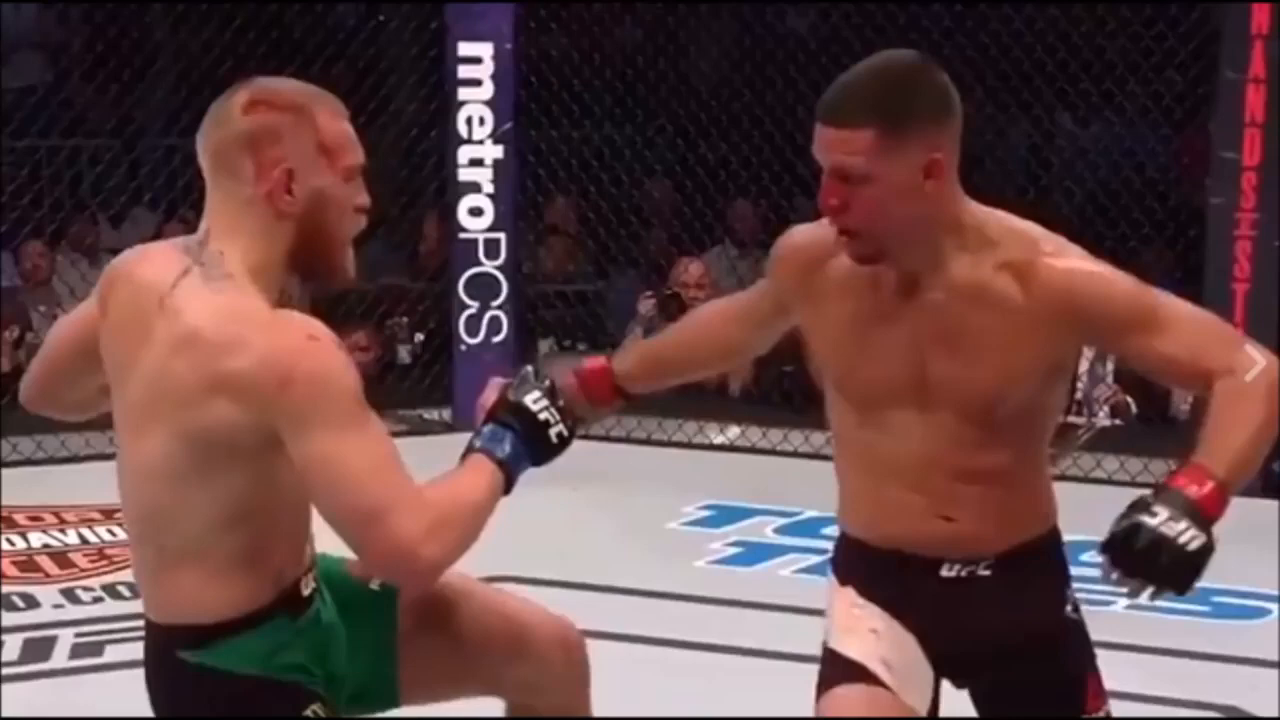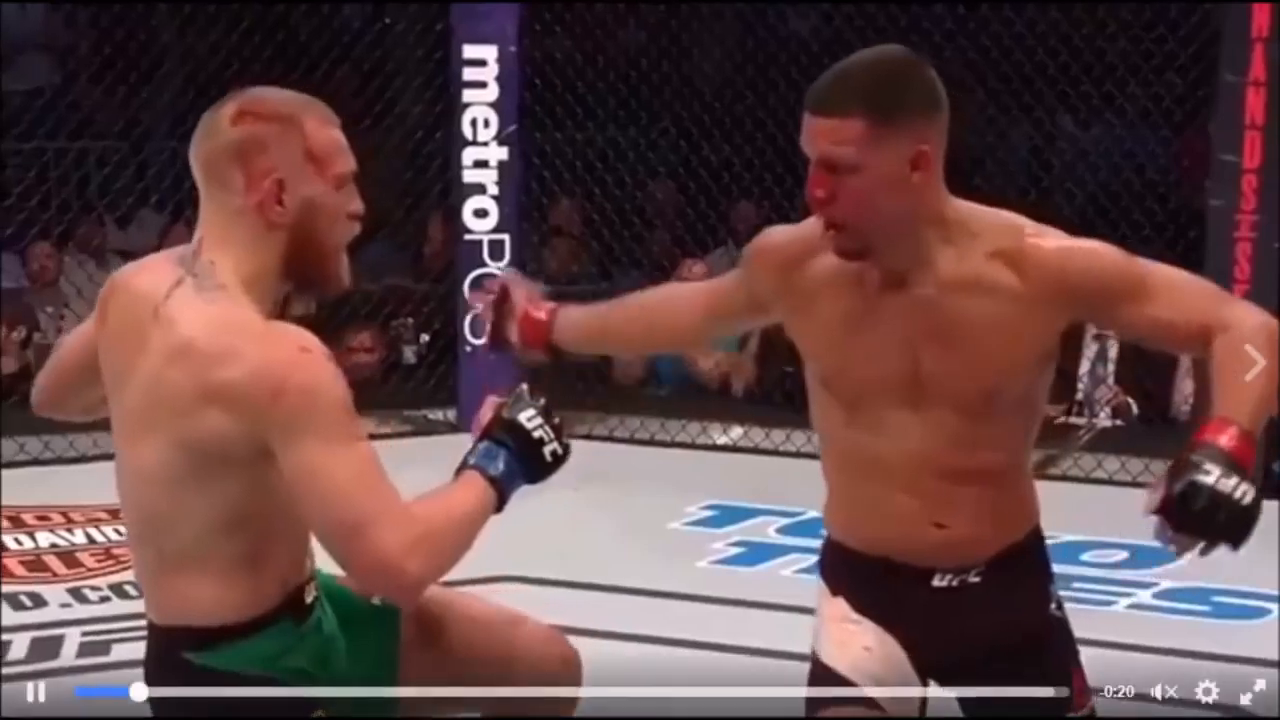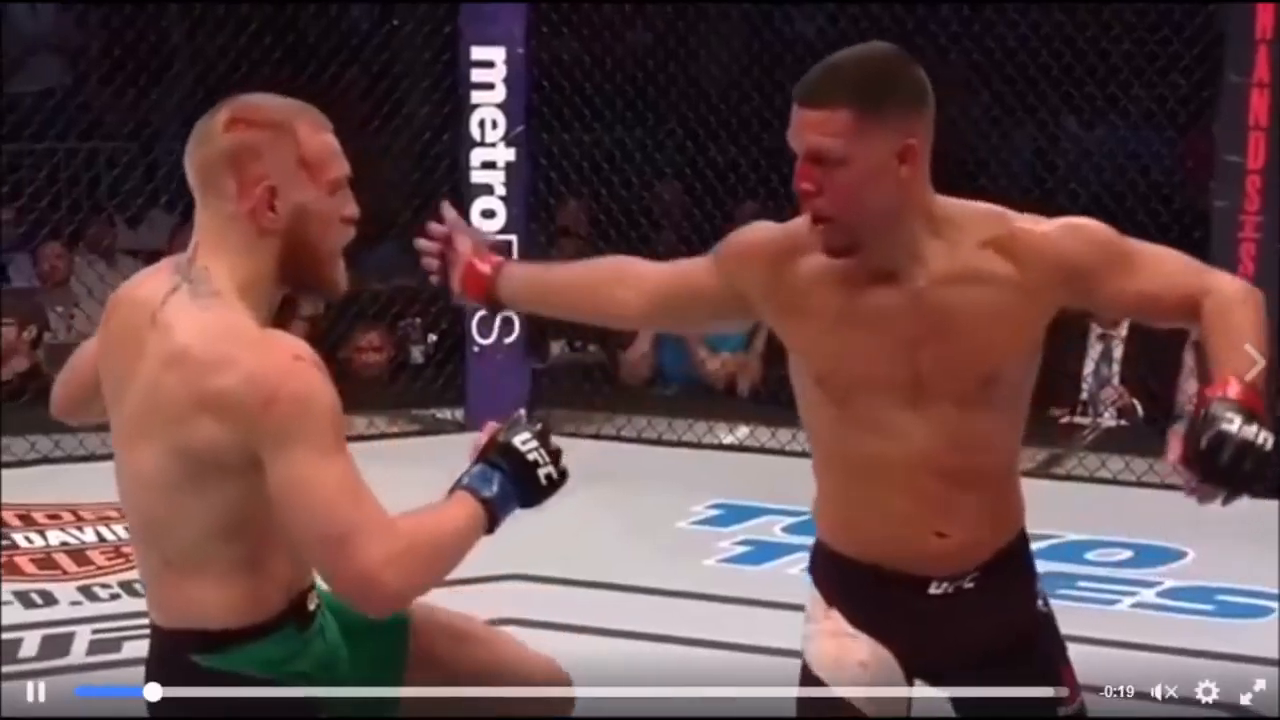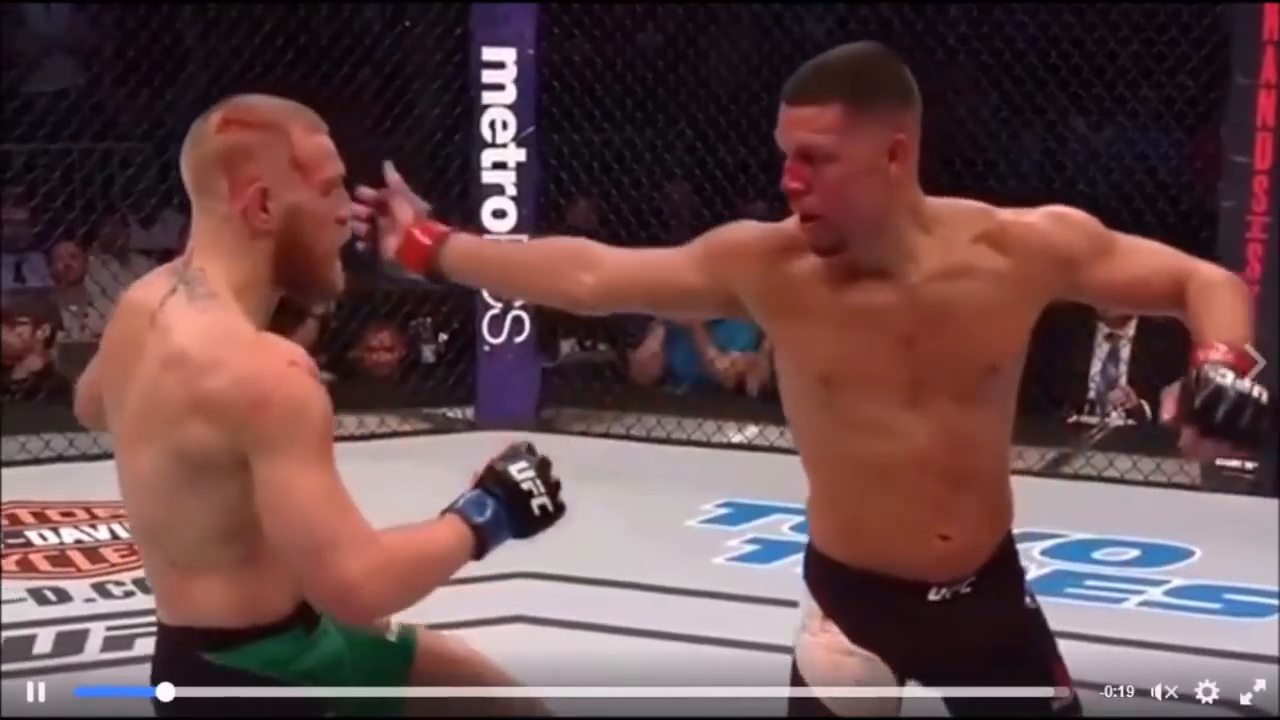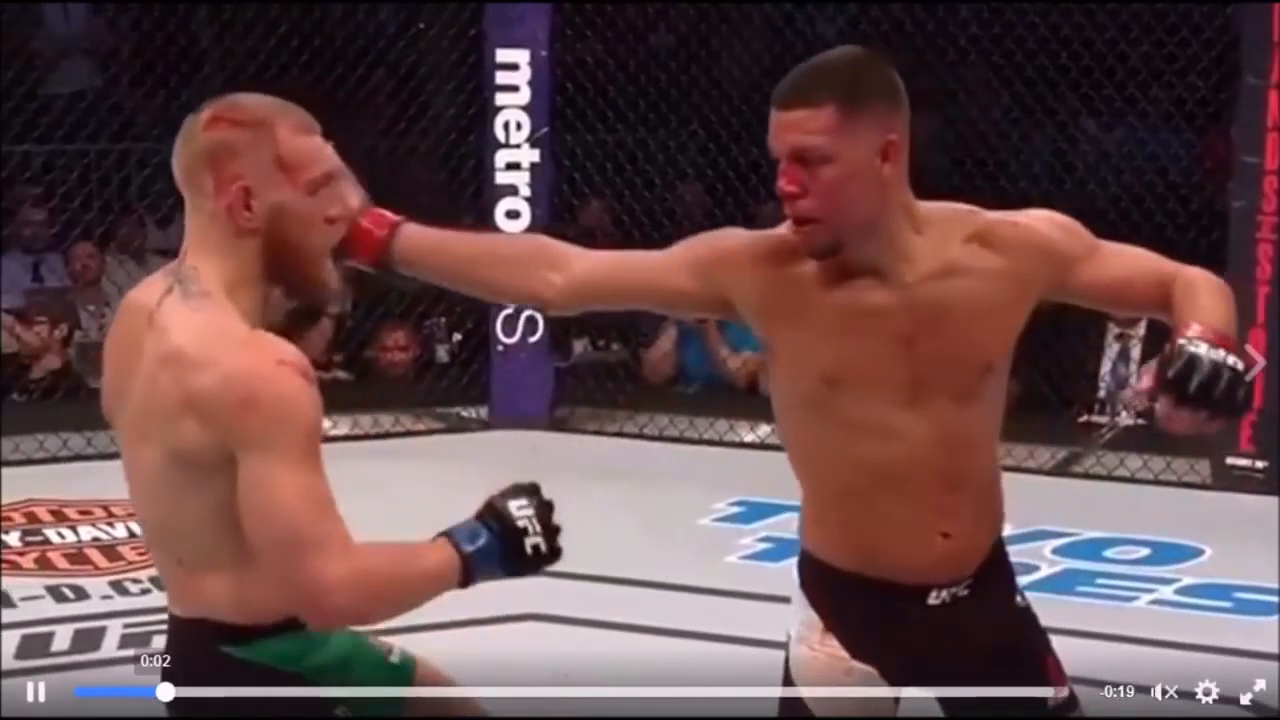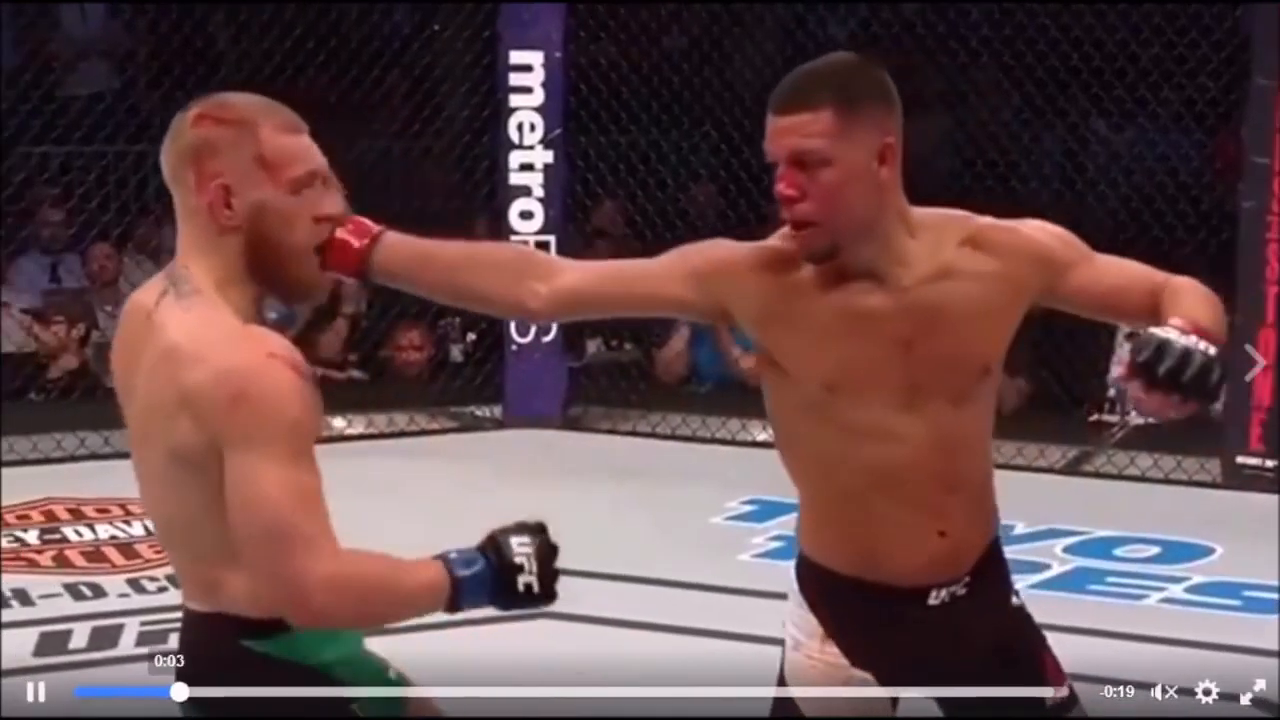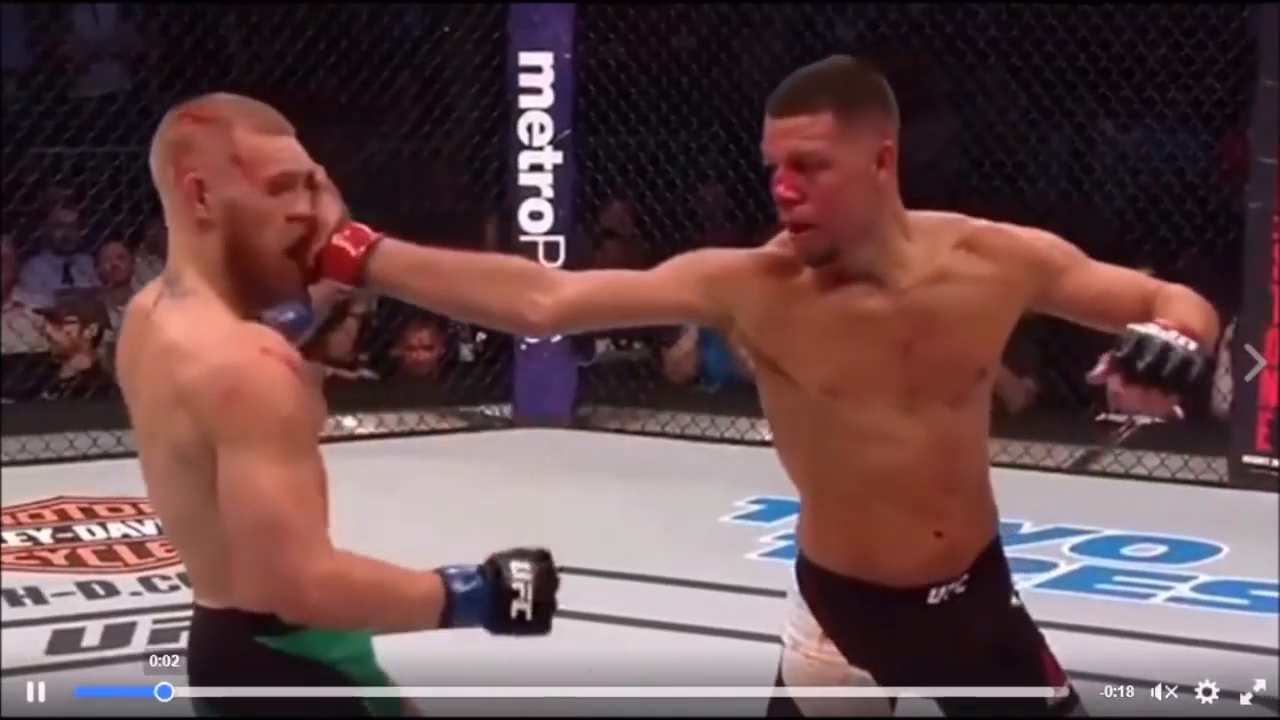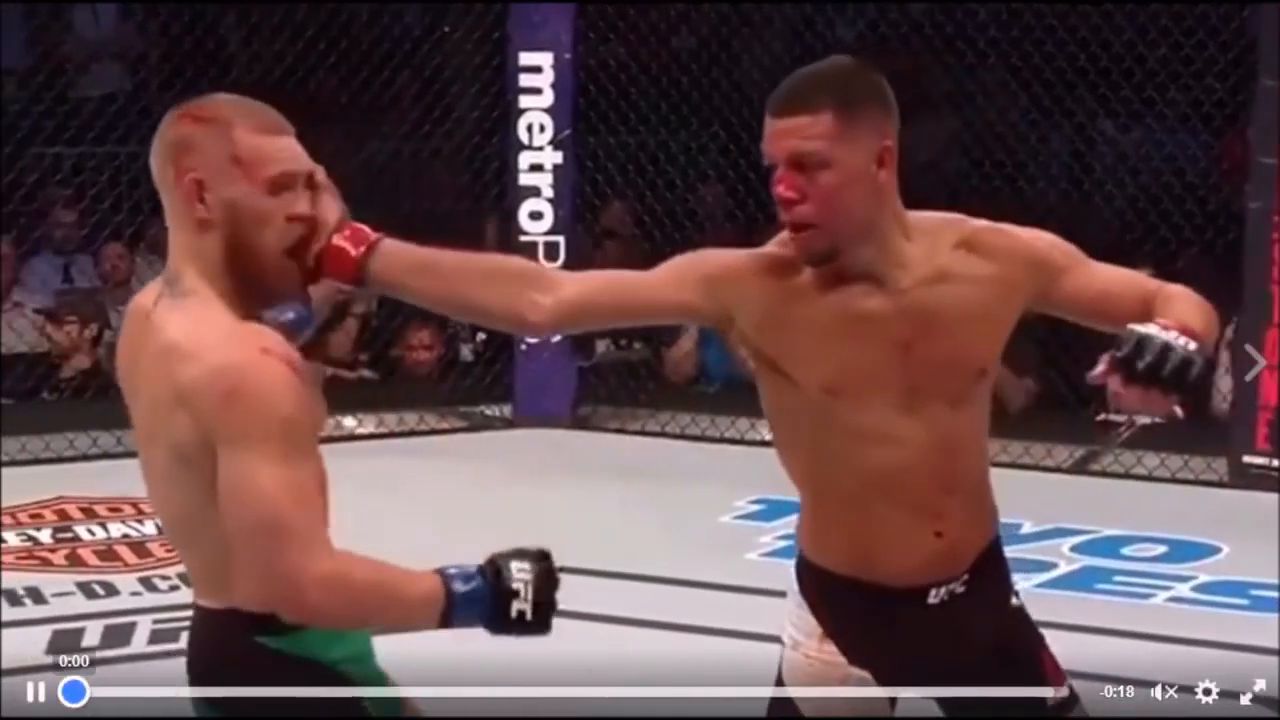
dt=0.2s
person 1, frame 1
left shoulder: (1051, 282)
right shoulder: (808, 263)
right elbow: (738, 324)
left wrist: (1196, 496)
right wrist: (610, 377)
left hip: (1020, 585)
right hip: (877, 585)
person 1, frame 2
left shoulder: (1041, 268)
right shoulder: (789, 263)
right elbow: (696, 312)
right wrist: (546, 327)
left hip: (1006, 589)
right hip: (864, 592)
person 1, frame 3
left shoulder: (1033, 256)
right shoulder: (773, 264)
right elbow: (641, 292)
right wrist: (489, 276)
left hip: (996, 591)
right hip: (856, 599)
person 1, frame 4
left shoulder: (1021, 249)
right shoulder: (762, 265)
left elbow: (1204, 281)
right elbow: (592, 276)
right wrist: (429, 245)
left hip: (988, 595)
right hip: (851, 605)
person 1, frame 5
left shoulder: (1011, 249)
right shoulder: (756, 270)
left elbow: (1187, 283)
right elbow: (559, 276)
left wrist: (1207, 342)
right wrist: (384, 238)
left hip: (982, 597)
right hip: (848, 608)
person 1, frame 6
left shoulder: (1003, 256)
right shoulder: (750, 279)
left elbow: (1176, 293)
right elbow: (544, 287)
left wrist: (1189, 338)
right wrist: (358, 246)
left hip: (977, 597)
right hip: (843, 611)
person 1, frame 7
left shoulder: (997, 261)
right shoulder: (747, 284)
left elbow: (1174, 302)
right elbow: (542, 300)
left wrist: (1172, 341)
right wrist: (354, 254)
left hip: (976, 596)
right hip: (842, 611)
person 1, frame 8
left shoulder: (997, 261)
right shoulder: (748, 285)
left elbow: (1177, 304)
right elbow: (542, 300)
left wrist: (1173, 339)
right wrist: (355, 252)
left hip: (977, 597)
right hip: (843, 612)
person 2, frame 1
left shoulder: (138, 275)
right shoulder: (282, 350)
left elbow: (44, 391)
right elbow: (412, 549)
right wrist: (502, 447)
left hip: (303, 607)
left knee: (547, 656)
person 2, frame 2
left shoulder: (139, 287)
right shoulder: (272, 360)
left elbow: (54, 396)
right elbow: (398, 563)
right wrist: (496, 463)
left hip: (301, 616)
person 2, frame 3
left shoulder: (144, 296)
right shoulder: (265, 368)
left elbow: (70, 402)
right elbow: (379, 576)
right wrist: (491, 485)
left hip: (299, 628)
person 2, frame 4
left shoulder: (148, 301)
right shoulder: (258, 371)
left elbow: (92, 407)
right elbow: (358, 586)
right wrist: (485, 511)
left hip: (292, 640)
person 2, frame 5
left shoulder: (149, 304)
right shoulder: (253, 369)
left elbow: (121, 404)
right elbow: (329, 589)
right wrist: (479, 546)
left hip: (251, 651)
person 2, frame 6
left shoulder: (152, 307)
right shoulder: (248, 364)
right elbow: (311, 589)
right wrist: (476, 574)
left hip: (245, 645)
right hip: (269, 667)
person 2, frame 7
left shoulder: (154, 313)
right shoulder: (244, 363)
right elbow: (302, 585)
right wrist: (472, 594)
left hip: (244, 643)
right hip: (281, 663)
person 2, frame 8
left shoulder: (154, 314)
right shoulder: (243, 363)
right elbow: (302, 584)
right wrist: (473, 594)
left hip: (243, 643)
right hip: (282, 665)
